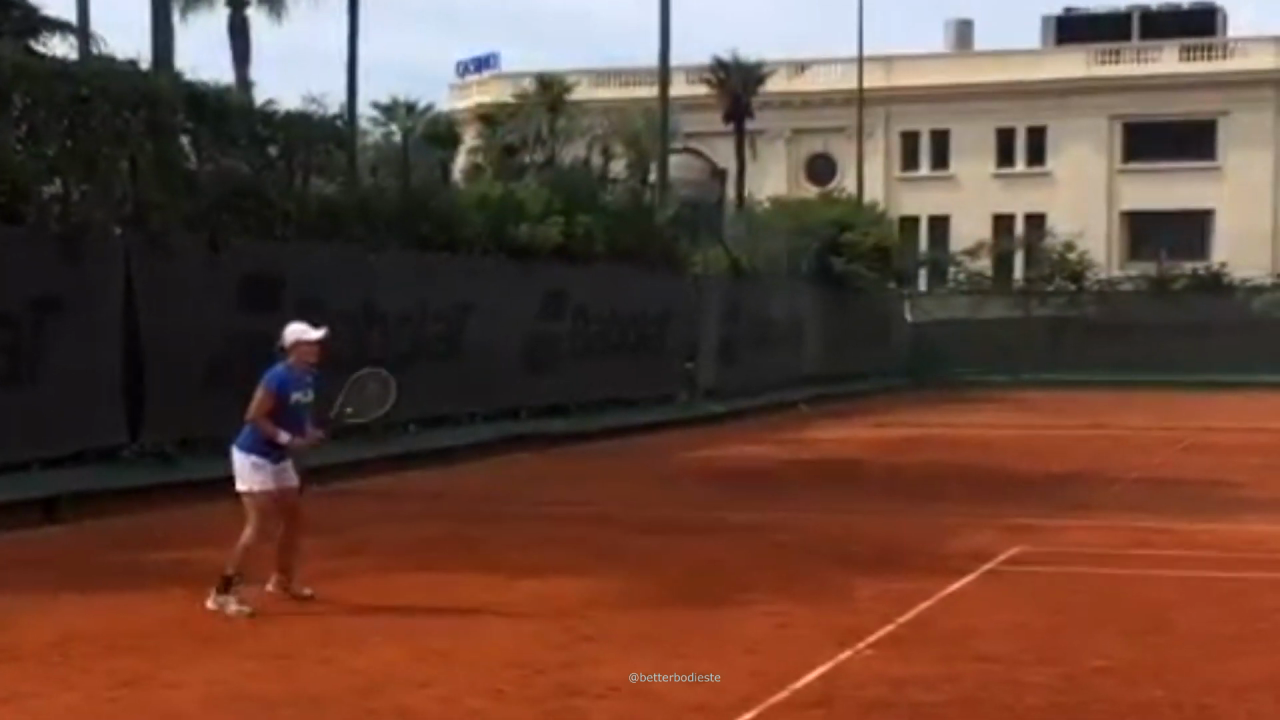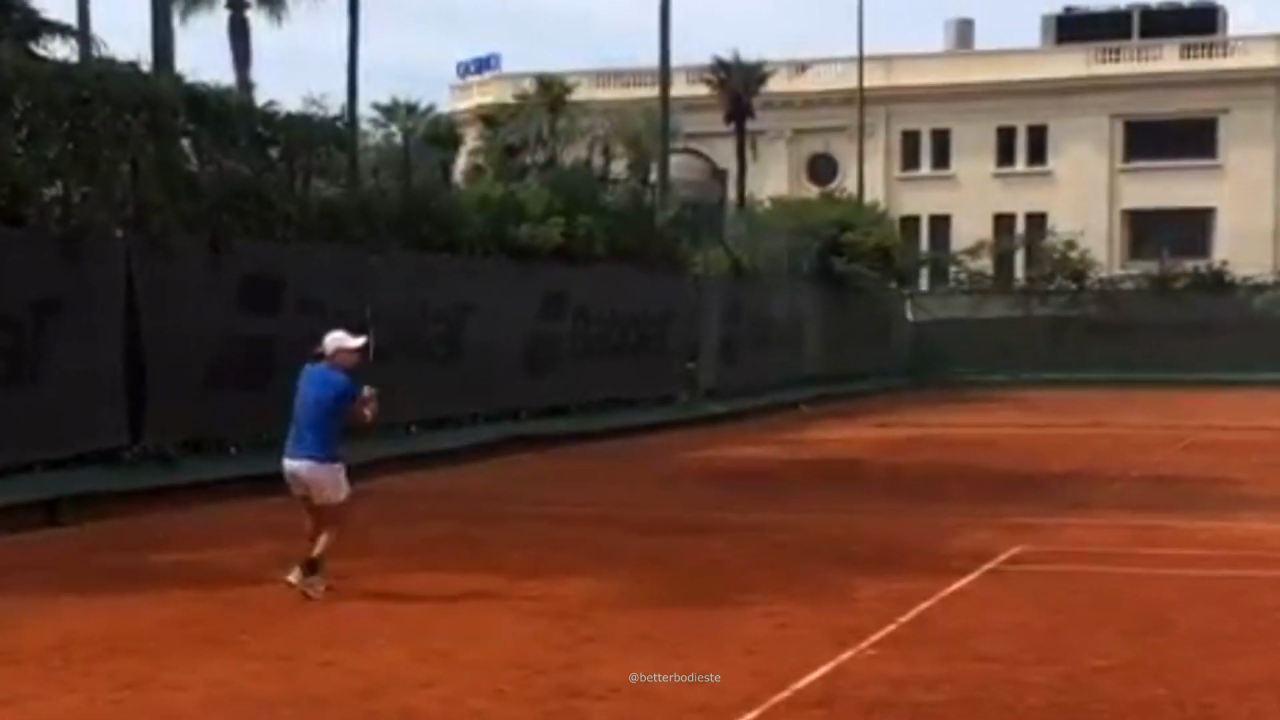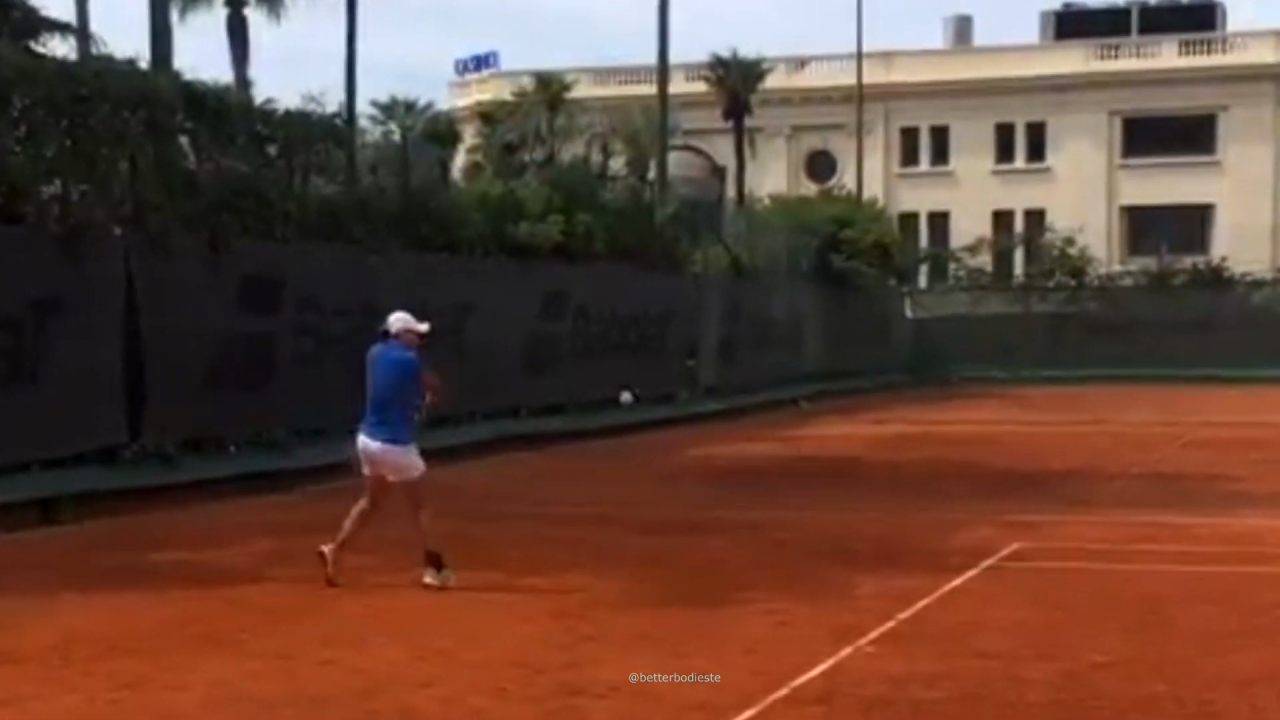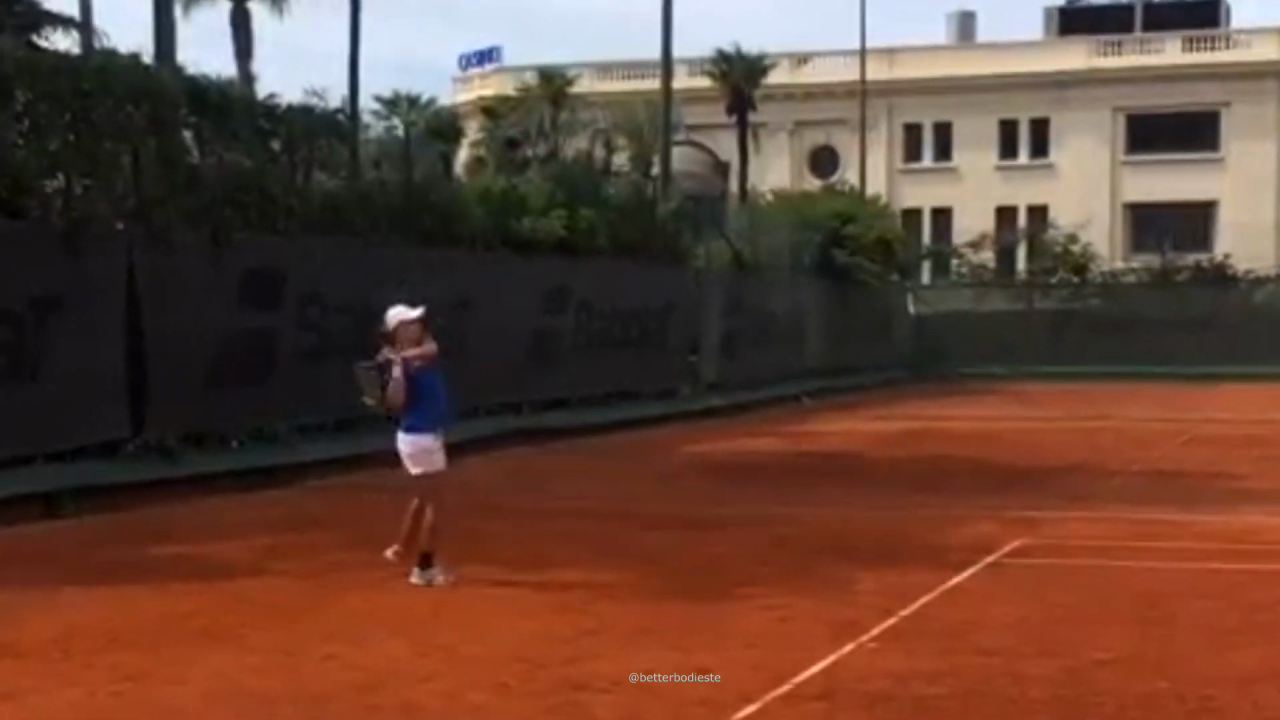
dt=0.5s
person 1, frame 1
left shoulder: (308, 377)
right shoulder: (278, 377)
right elbow: (254, 417)
left wrist: (309, 431)
right wrist: (287, 439)
left hip: (278, 459)
right hip: (254, 457)
left knee: (293, 518)
right knee: (258, 526)
left ankle: (283, 580)
right ankle: (224, 591)
person 1, frame 2
left shoulder: (308, 371)
right shoulder: (347, 383)
right elbow: (361, 417)
left wrist: (360, 397)
right wrist: (370, 407)
left hip: (292, 461)
right hip: (323, 463)
left knee: (316, 517)
right knee: (334, 525)
left ankle: (312, 573)
right ankle: (306, 571)
person 1, frame 3
left shoulder: (375, 354)
right shoulder: (409, 360)
right elbow: (431, 385)
left wrist: (415, 402)
right wrist: (426, 399)
left hip: (368, 439)
right hip: (395, 445)
left knee: (370, 502)
right knee: (418, 507)
left ankle: (333, 550)
right ankle: (434, 568)
person 1, frame 4
left shoulder: (423, 343)
right shoulder: (394, 364)
left elbow: (431, 350)
right elbow: (395, 404)
left wrist: (402, 355)
right wrist: (397, 370)
left hip: (429, 435)
right hip: (418, 437)
left knee: (423, 498)
right knee: (433, 502)
left ankle: (401, 549)
right ankle: (424, 568)
